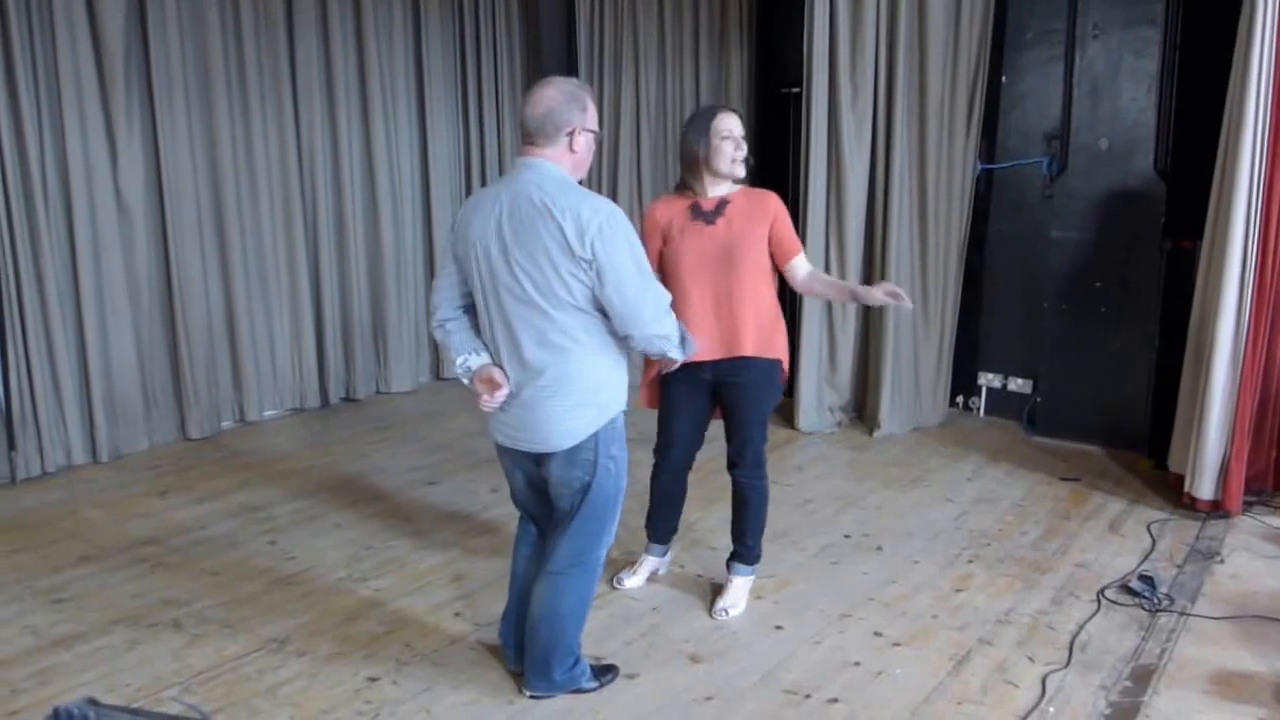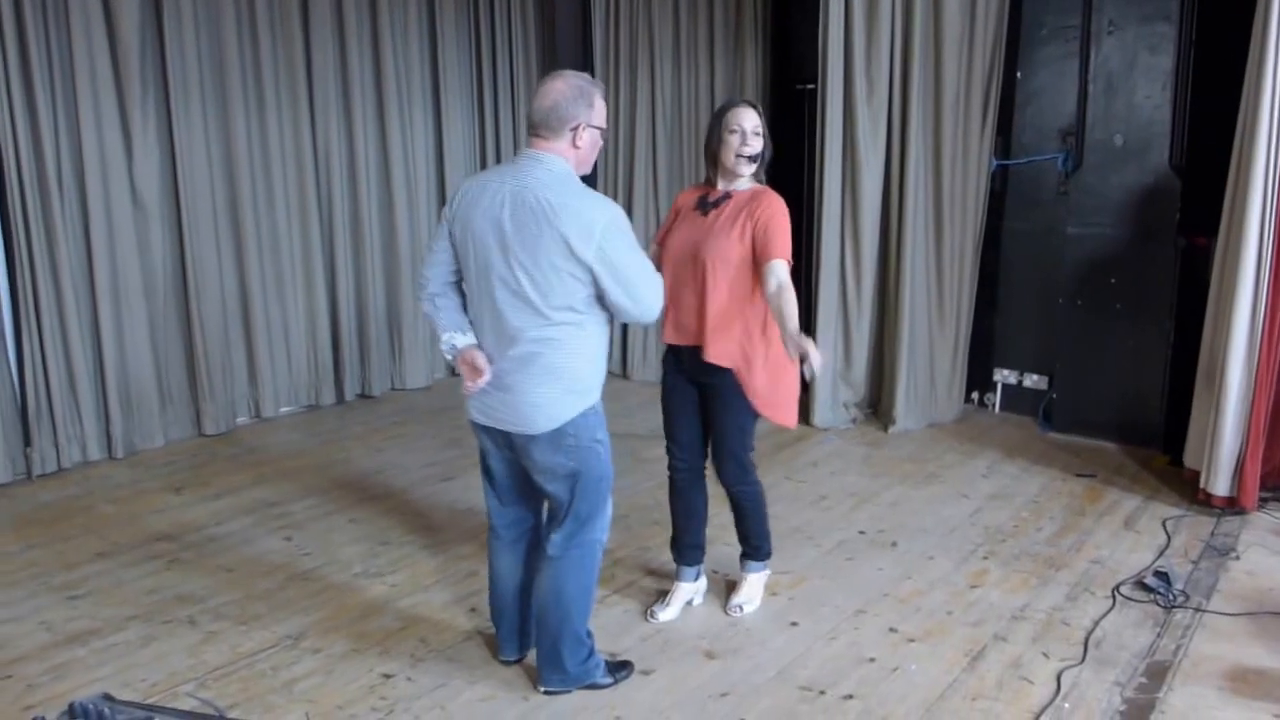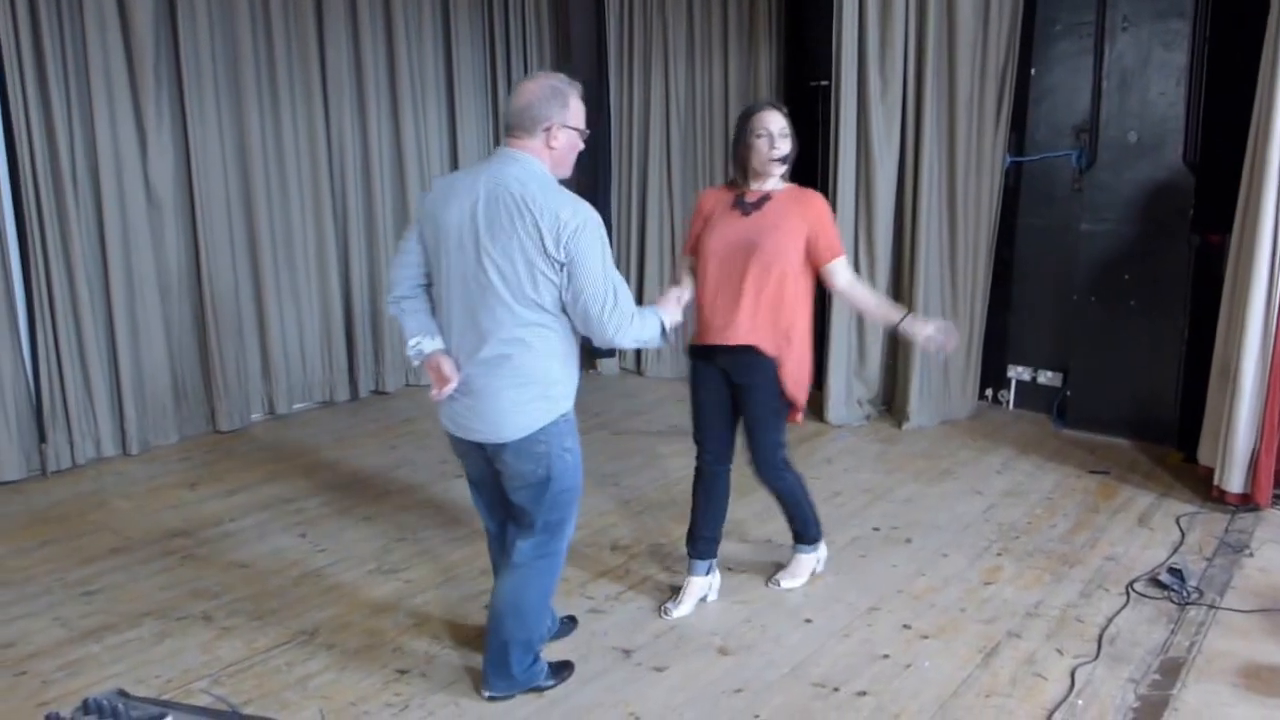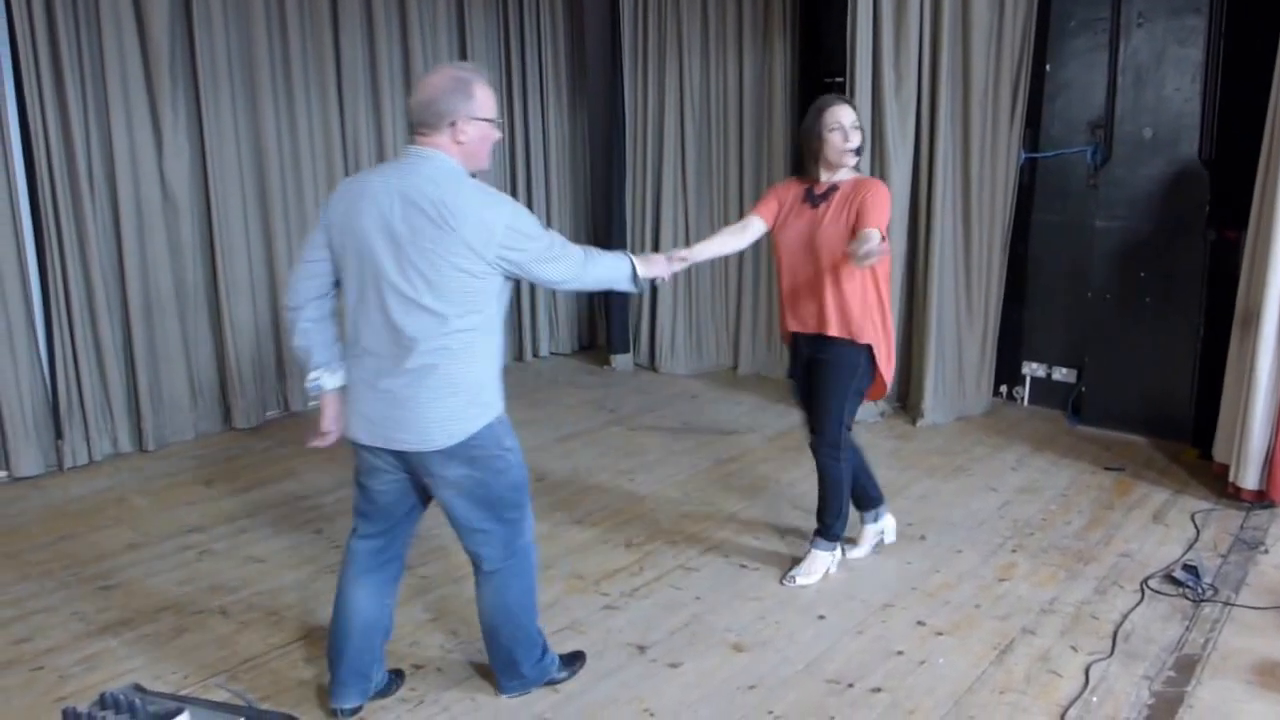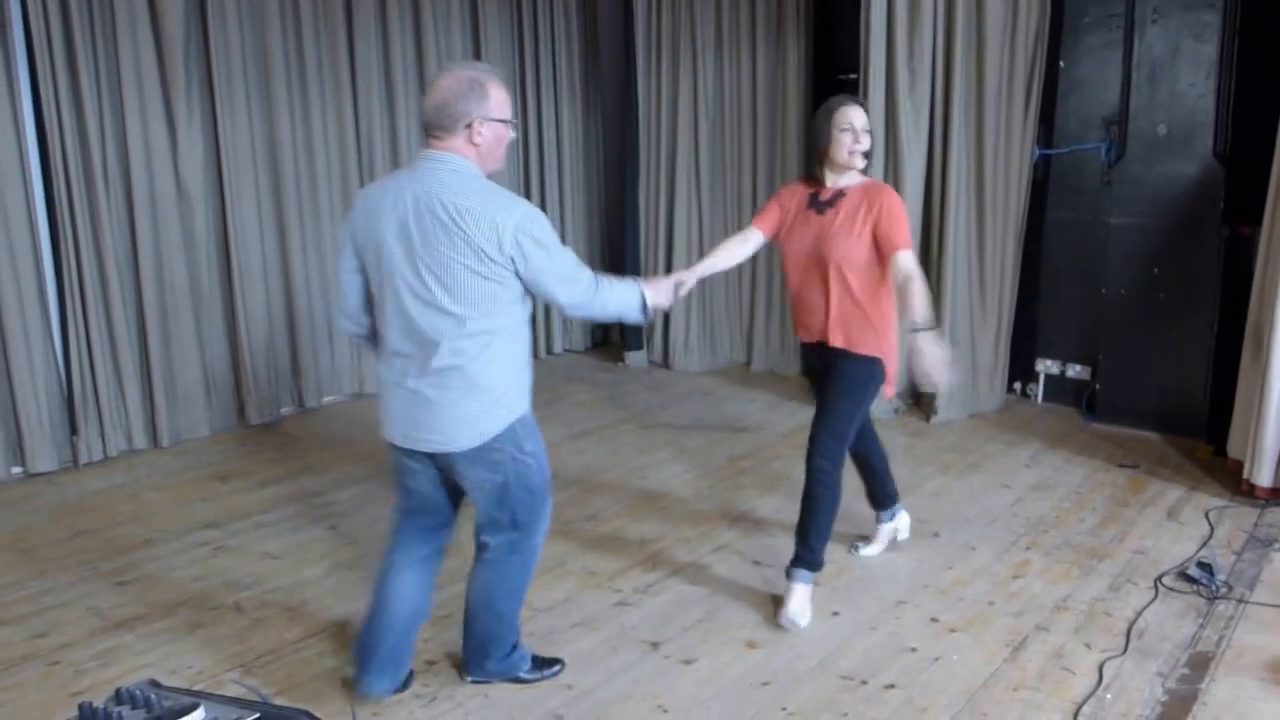
dt=0.5s
person 1, frame 1
left shoulder: (474, 211)
right shoulder: (593, 215)
left elbow: (446, 312)
right elbow: (647, 322)
left wrist: (478, 365)
right wrist: (679, 345)
left hip: (511, 417)
right hip: (581, 417)
left knee: (537, 526)
right knee: (577, 545)
left ankle: (518, 643)
right ankle: (552, 670)
person 1, frame 2
left shoulder: (472, 193)
right shoulder: (592, 213)
left elbow: (436, 284)
right elbow: (645, 305)
left wrist: (464, 345)
right wrist: (598, 289)
left hip: (491, 400)
right hip: (560, 407)
left knee: (510, 520)
right knee: (576, 531)
left ankle: (512, 636)
right ankle: (567, 664)
person 1, frame 3
left shoulder: (443, 193)
right shoulder: (566, 214)
left elbow: (403, 289)
right elbow: (606, 324)
left wrist: (431, 351)
right wrist: (661, 318)
left hip: (462, 408)
right hip: (531, 411)
left knee: (502, 523)
right knee: (540, 536)
left ankle: (526, 623)
right ankle: (511, 669)
person 1, frame 4
left shoulder: (349, 196)
right shoulder: (485, 211)
left elbow: (305, 301)
right elbow: (566, 265)
left wrist: (330, 383)
right wrist: (636, 267)
left hip: (379, 419)
right hip: (458, 420)
left knee: (375, 543)
right knee: (503, 541)
right ankle: (523, 665)
person 1, frame 5
left shoulder: (371, 203)
right shoulder: (503, 213)
left elbow: (356, 316)
right elbow: (578, 293)
right wrist: (645, 296)
left hip: (408, 412)
right hip: (485, 412)
left knee: (420, 530)
right knee: (516, 529)
left ankle: (381, 664)
right ankle: (491, 656)
person 2, frame 1
left shoulder: (765, 206)
right shoulder: (663, 213)
left elbow: (804, 278)
left wrist: (858, 292)
left hip: (751, 360)
right hip: (686, 363)
left knee: (747, 467)
right knee: (670, 460)
left ankle: (742, 571)
right ankle: (657, 549)
person 2, frame 2
left shoulder: (766, 206)
right shoulder: (686, 202)
left elbow: (776, 282)
right elbow: (655, 265)
left wrist: (794, 336)
left hip: (737, 360)
right hip: (682, 354)
left knee: (733, 468)
right knee: (683, 465)
left ankle: (755, 568)
right ankle: (689, 576)
person 2, frame 3
left shoulder: (807, 205)
right shoulder: (711, 202)
left elbow: (844, 280)
right elbow: (692, 273)
left wrist: (904, 321)
left hip: (767, 353)
right hip: (711, 352)
left knee: (767, 459)
right knee: (709, 460)
left ankle: (810, 546)
right ankle: (700, 573)
person 2, frame 4
left shoulder: (870, 192)
right shoulder: (787, 194)
left elbow: (868, 242)
right elbow: (741, 235)
left wrist: (870, 246)
right wrist: (682, 256)
left hip: (851, 336)
right hip: (804, 335)
left knee: (828, 438)
right knee: (829, 436)
left ankle: (827, 545)
right ankle: (875, 515)
person 2, frame 5
left shoulder: (881, 201)
right shoulder: (792, 198)
left elbow: (905, 272)
right elbow: (746, 241)
left wrist: (923, 331)
right wrist: (694, 273)
left hip: (861, 348)
right hip: (819, 345)
left knee: (822, 457)
right knee: (854, 433)
left ankle: (802, 578)
right ankle: (893, 516)
